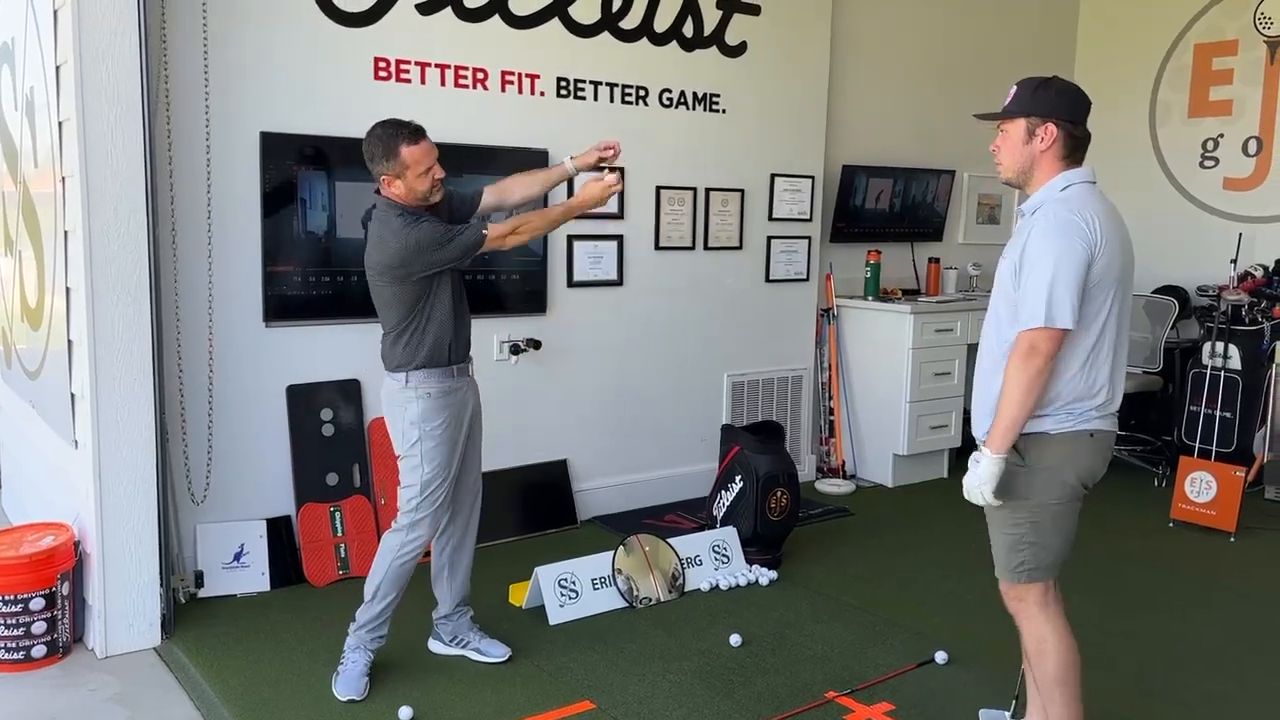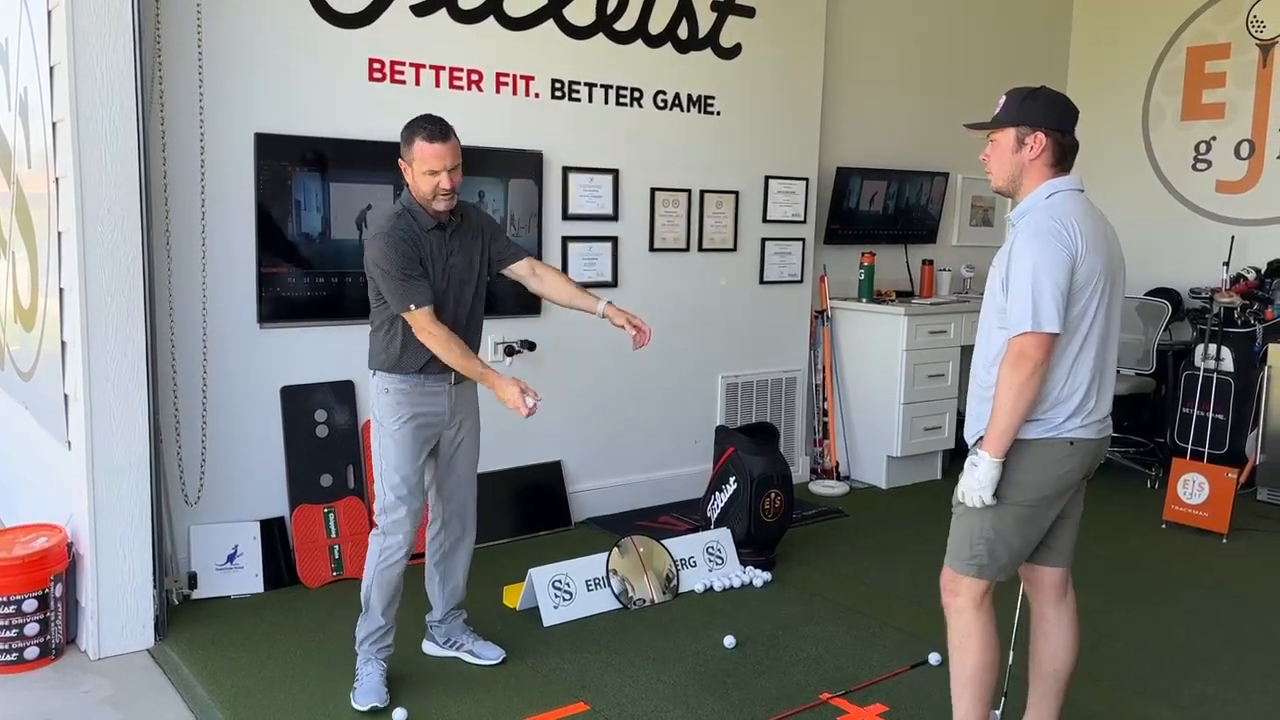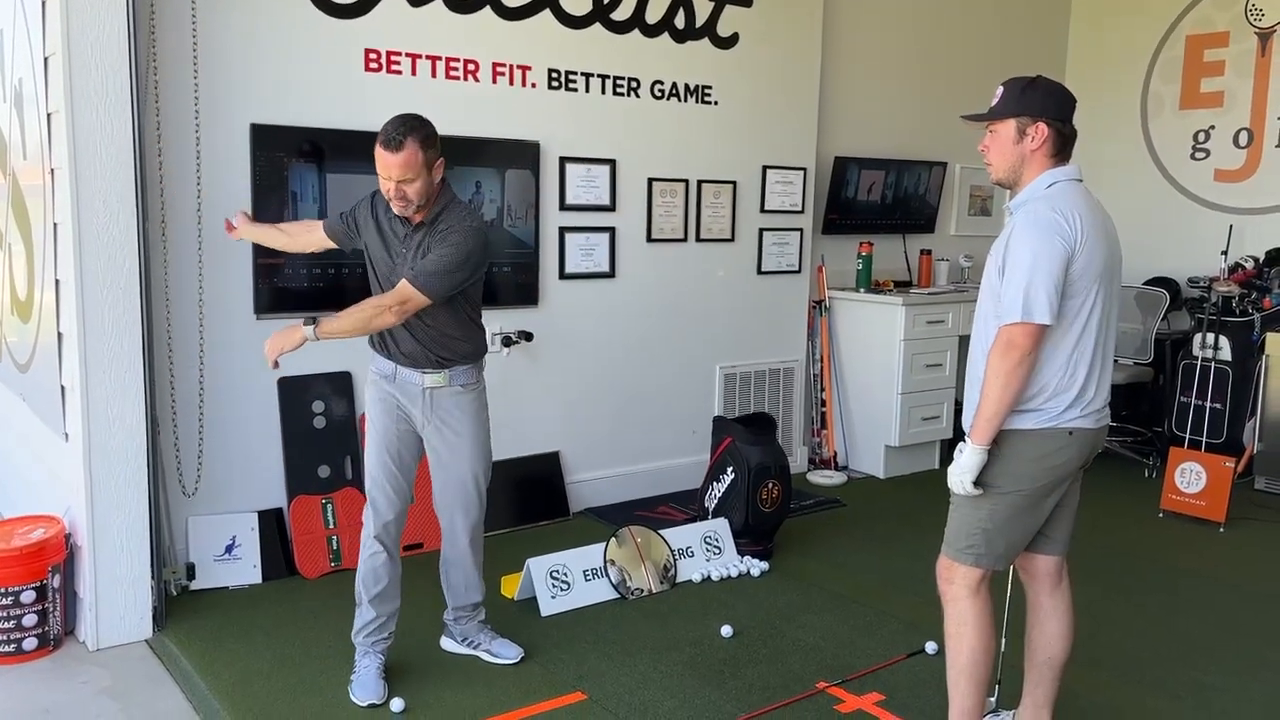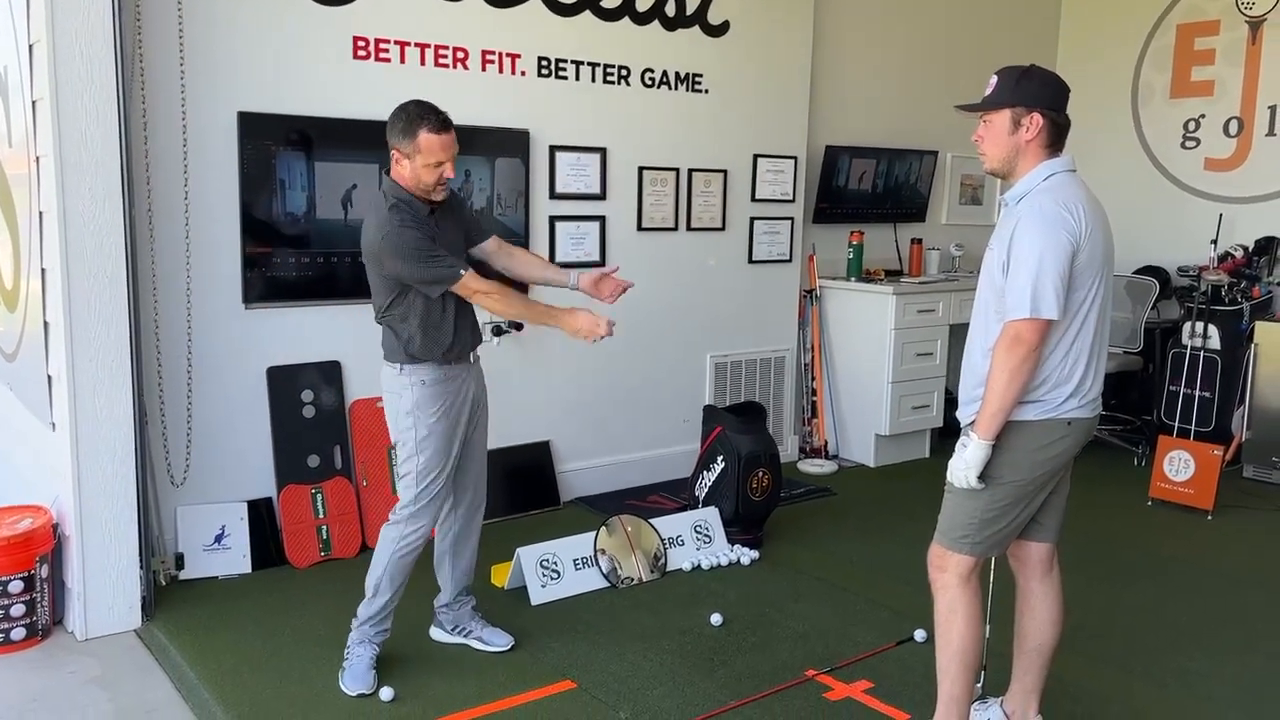
dt=1s
person 1, frame 1
left shoulder: (1060, 218)
right shoulder: (1077, 210)
left elbow: (1037, 347)
left wrist: (990, 450)
left hip: (1042, 439)
right hip: (1062, 433)
left knee: (1027, 594)
right knee: (1033, 586)
person 1, frame 2
left shoulder: (1043, 226)
right shoulder: (1085, 219)
left elbow: (1029, 353)
left wrist: (988, 455)
left hip: (1032, 444)
right hip: (1071, 436)
left knee: (964, 588)
right knee: (1049, 585)
person 1, frame 3
left shoulder: (1043, 215)
right shoulder: (1082, 209)
left elbow: (1019, 340)
left wrist: (976, 442)
left hip: (1028, 434)
right hip: (1067, 426)
left knee: (961, 576)
right knee: (1044, 573)
person 1, frame 4
left shoulder: (1043, 209)
right shoulder: (1064, 199)
left elbow: (1024, 335)
left wrist: (980, 435)
left hip: (1023, 425)
right hip: (1053, 417)
left knee: (951, 565)
right knee: (1034, 560)
person 2, frame 1
left shoulder: (429, 204)
right shoulder: (406, 237)
left elbow: (502, 193)
right elbow: (507, 237)
left wrist: (574, 166)
right wrist: (578, 205)
left hip: (454, 381)
right hip: (421, 392)
left knee: (461, 510)
right knee: (418, 519)
left ankle: (452, 624)
right ankle: (361, 645)
person 2, frame 2
left shoulder: (475, 223)
right shoulder: (390, 236)
left elbow: (533, 272)
right elbow: (428, 327)
left wrist: (606, 308)
right wrist: (497, 383)
left hip: (463, 388)
right hip: (403, 392)
left knee: (458, 516)
right knee: (399, 524)
left ankle: (446, 628)
right ankle: (373, 653)
person 2, frame 3
left shoulder: (464, 232)
right shoulder: (372, 209)
left elbow: (393, 308)
right elbow: (317, 234)
left wrist: (307, 331)
right wrist: (254, 231)
left hip: (455, 386)
right hip: (390, 380)
left knee: (462, 513)
right knee: (383, 517)
left ankle: (465, 626)
right ankle: (370, 648)
person 2, frame 4
left shoulder: (445, 202)
right shoulder: (392, 229)
left elbow: (502, 253)
right elbow: (480, 290)
left wrist: (579, 282)
right wrist: (563, 320)
left hip: (463, 370)
right hip: (421, 381)
left knee: (466, 501)
right knee: (417, 509)
left ankle: (454, 612)
right ankle: (365, 638)
